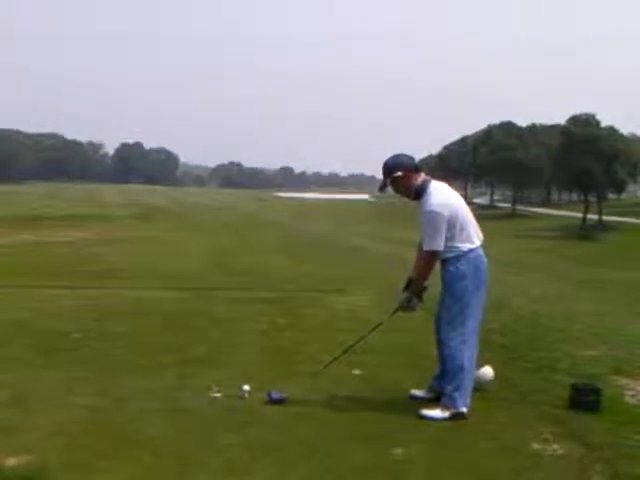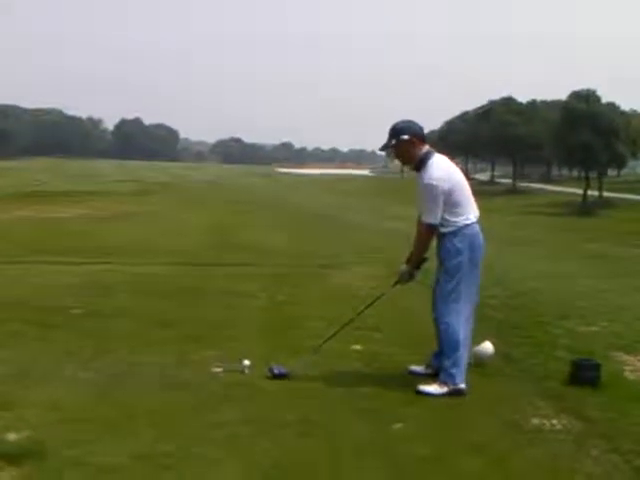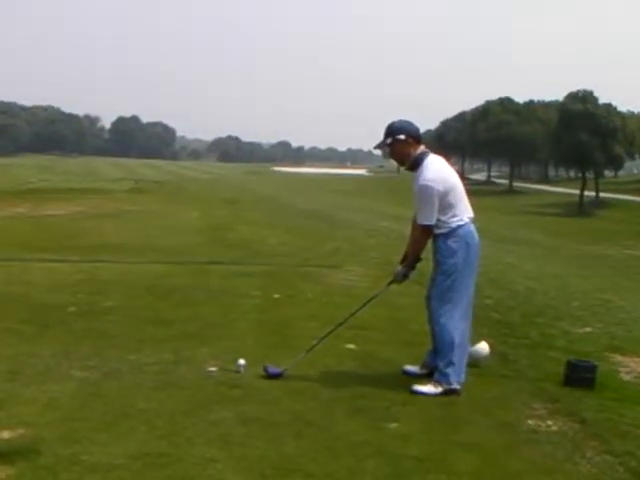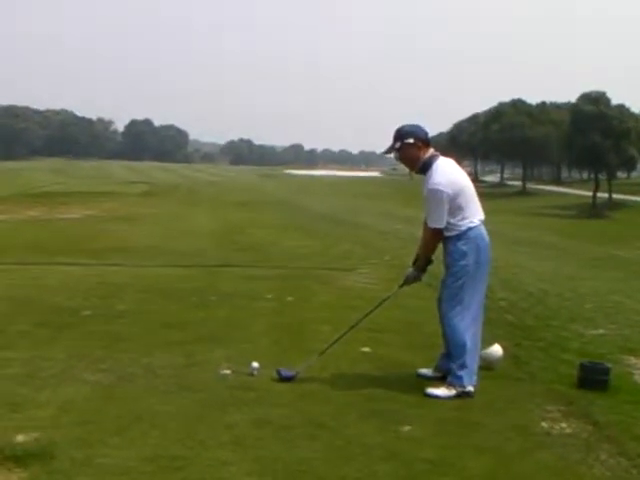
dt=1s
person 1, frame 1
left shoulder: (433, 205)
right shoulder: (433, 190)
left elbow: (430, 256)
right elbow: (426, 244)
left wrist: (413, 293)
right wrist: (412, 278)
left hip: (464, 266)
right hip: (459, 264)
left knee: (456, 333)
right knee: (446, 328)
left ankle: (455, 402)
right ankle: (442, 386)
person 1, frame 2
left shoulder: (432, 178)
right shoulder: (435, 163)
left elbow: (428, 228)
right elbow: (425, 220)
left wrist: (411, 265)
right wrist: (413, 257)
left hip: (460, 241)
right hip: (457, 238)
left knee: (450, 308)
right knee: (443, 304)
left ankle: (453, 379)
right ankle: (441, 362)
person 1, frame 3
left shoulder: (427, 179)
right shoulder: (430, 163)
left elbow: (424, 229)
right elbow: (420, 221)
left wrist: (407, 266)
right wrist: (406, 256)
left hip: (455, 241)
right hip: (452, 239)
left knee: (447, 308)
right knee: (437, 303)
left ankle: (448, 378)
right ankle: (435, 362)
person 1, frame 4
left shoulder: (437, 182)
right shoulder: (442, 164)
left elbow: (435, 231)
right elbow: (431, 224)
left wrist: (419, 267)
right wrist: (419, 258)
left hip: (466, 244)
right hip: (464, 241)
left knee: (458, 310)
right knee: (449, 306)
left ankle: (462, 380)
right ankle: (449, 364)
